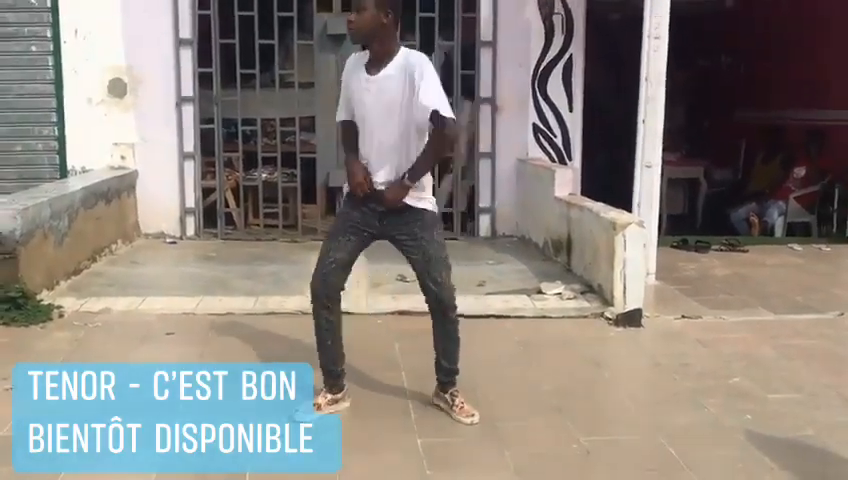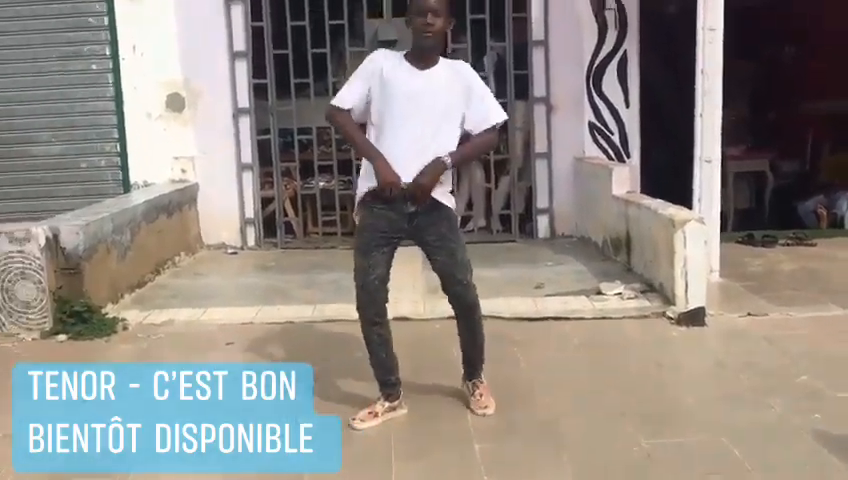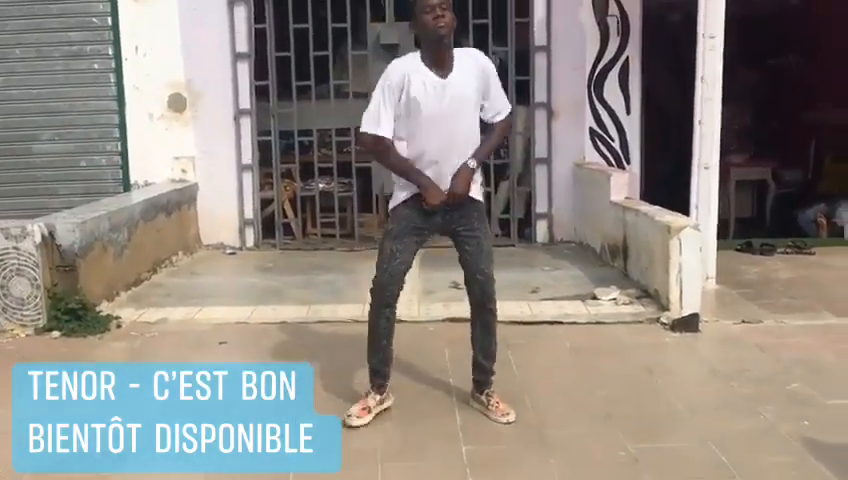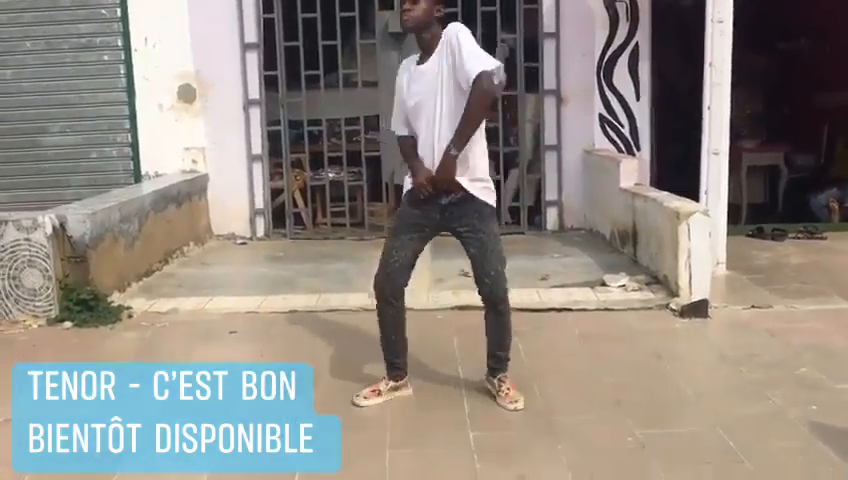
dt=0.5s
person 1, frame 1
left shoulder: (415, 65)
right shoulder: (353, 65)
left elbow: (445, 128)
left wrist: (403, 181)
right wrist: (355, 165)
left hip: (410, 203)
right hip: (361, 201)
left knee: (442, 296)
right knee: (323, 285)
left ankle: (448, 390)
right ankle: (334, 388)
person 1, frame 2
left shoulder: (460, 74)
right shoulder: (381, 62)
left elbow: (491, 131)
right elbow: (337, 112)
left wrist: (441, 165)
right wrist: (377, 160)
left hip: (433, 202)
right hip: (380, 202)
left knee: (464, 295)
right knee: (369, 299)
left ankle: (474, 378)
right ankle: (390, 396)
person 1, frame 3
left shoulder: (476, 62)
right shoulder: (400, 72)
left elbow: (502, 121)
right elbow: (372, 137)
left wrist: (470, 166)
right wrist: (422, 182)
left hip: (465, 198)
right hip: (413, 199)
left knee: (484, 291)
right knee: (384, 287)
left ankle: (482, 388)
right ankle: (378, 389)
person 1, frame 4
left shoulder: (456, 38)
right shoulder: (406, 70)
left elbow: (488, 86)
left wrist: (452, 154)
right wrist: (416, 168)
left hip: (469, 190)
right hip: (421, 194)
left knee: (494, 289)
right knee: (387, 283)
left ankle: (498, 375)
right ankle: (396, 376)
